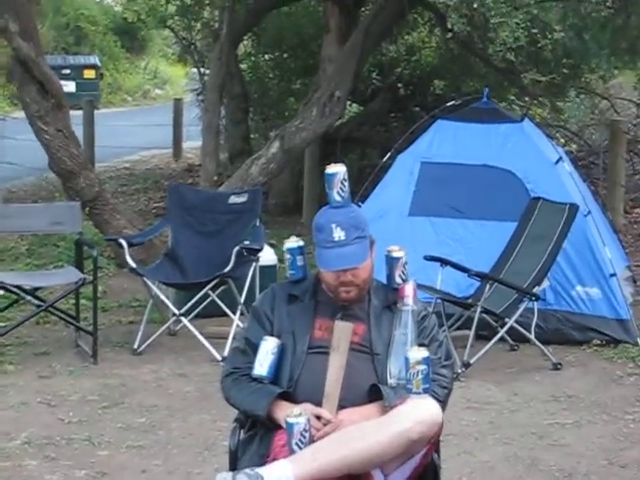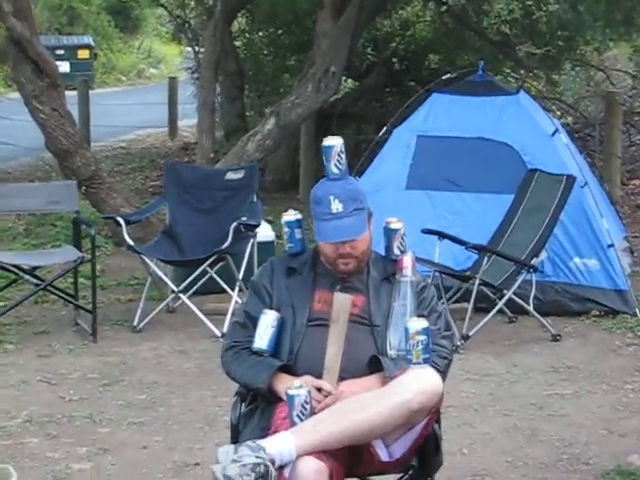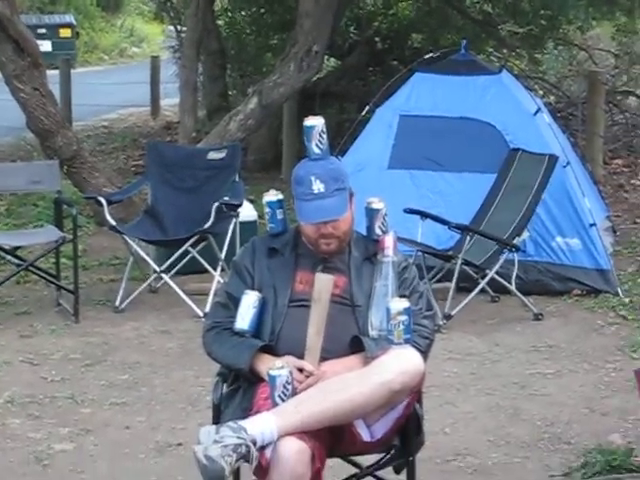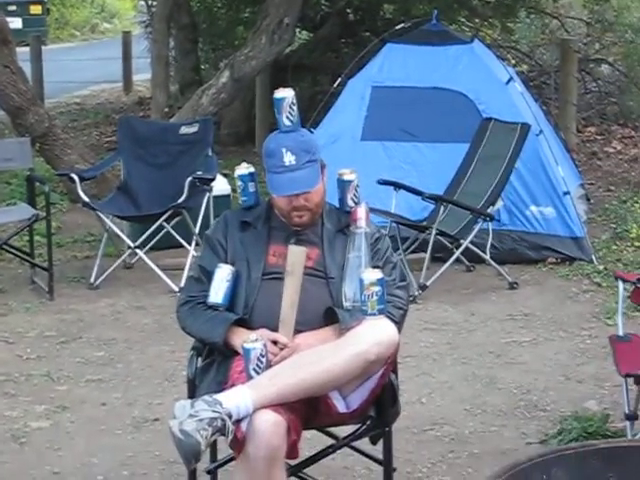
dt=0.3s
person 1, frame 1
right shoulder: (280, 301)
left elbow: (439, 380)
right elbow: (236, 376)
left wrist: (368, 414)
right wrist: (284, 411)
left hip: (380, 445)
left knee: (426, 413)
person 1, frame 2
right shoulder: (279, 274)
left elbow: (438, 352)
right elbow: (236, 350)
left wrist: (368, 387)
right wrist: (284, 384)
left hip: (381, 423)
left knee: (426, 383)
left ankle: (268, 451)
person 1, frame 3
right shoulder: (261, 255)
left elbow: (419, 333)
right elbow: (218, 331)
left wrist: (347, 369)
right wrist: (267, 364)
left hip: (364, 401)
right hip: (286, 395)
left knee: (407, 363)
left ankle: (249, 432)
person 1, frame 4
right shoulder: (234, 228)
left elbow: (392, 303)
right elbow: (191, 305)
left wrist: (322, 340)
right wrist: (241, 337)
left hip: (339, 374)
right hip: (260, 367)
left knee: (381, 335)
right knee: (264, 430)
left ankle: (223, 406)
